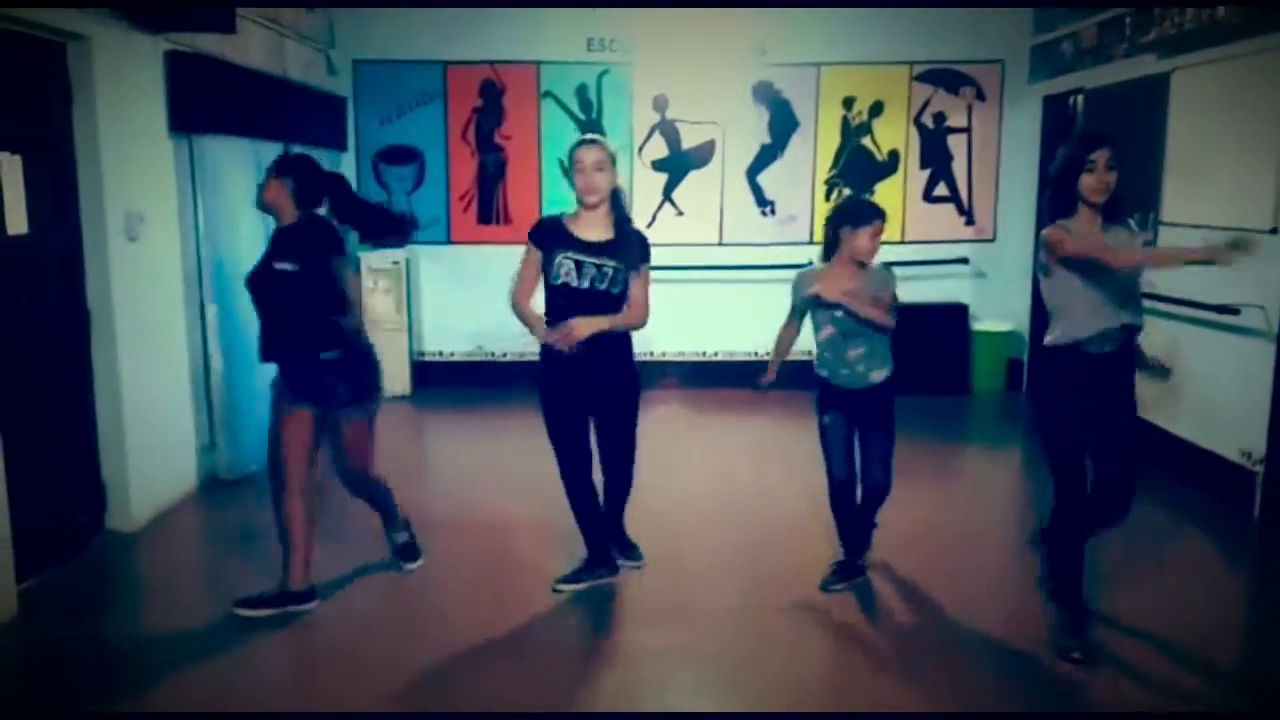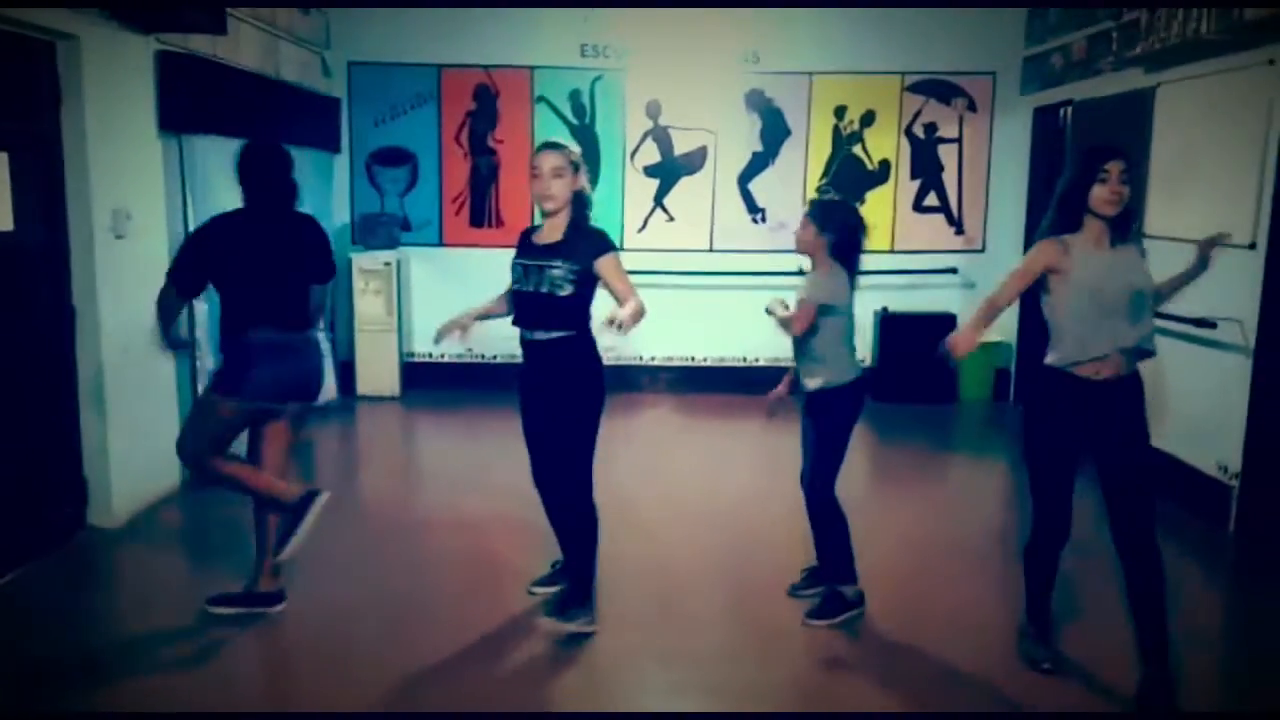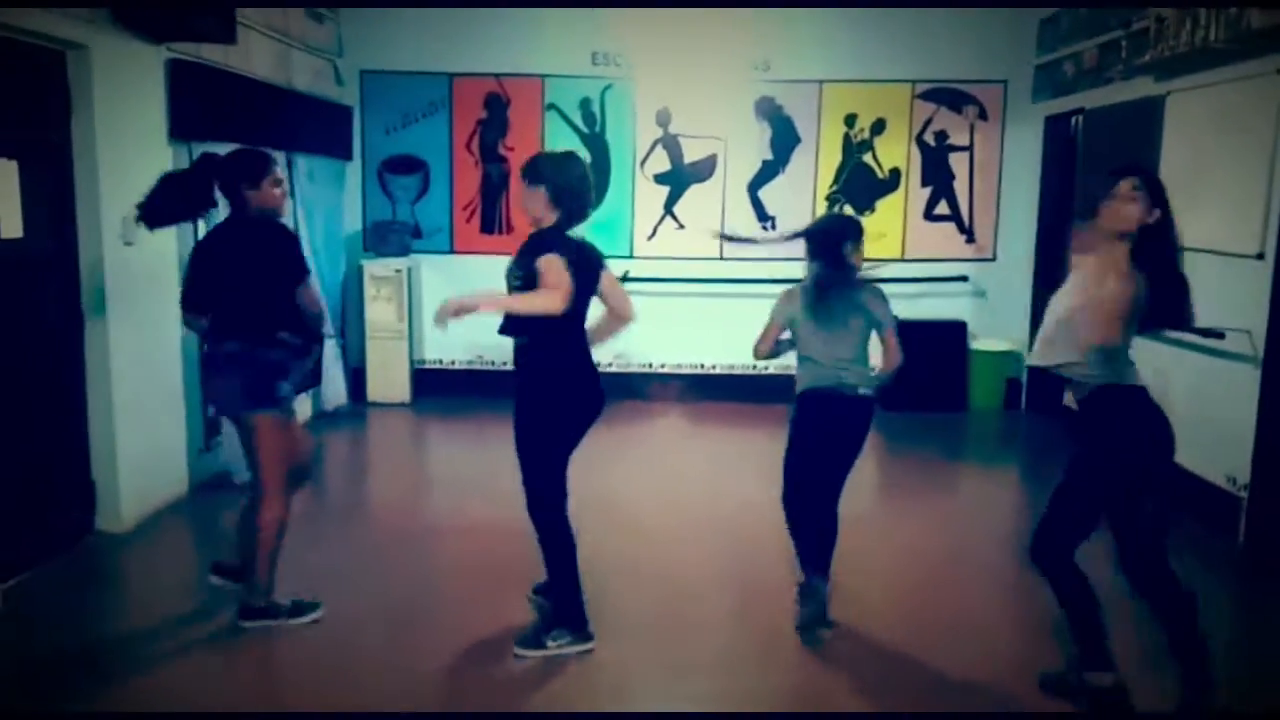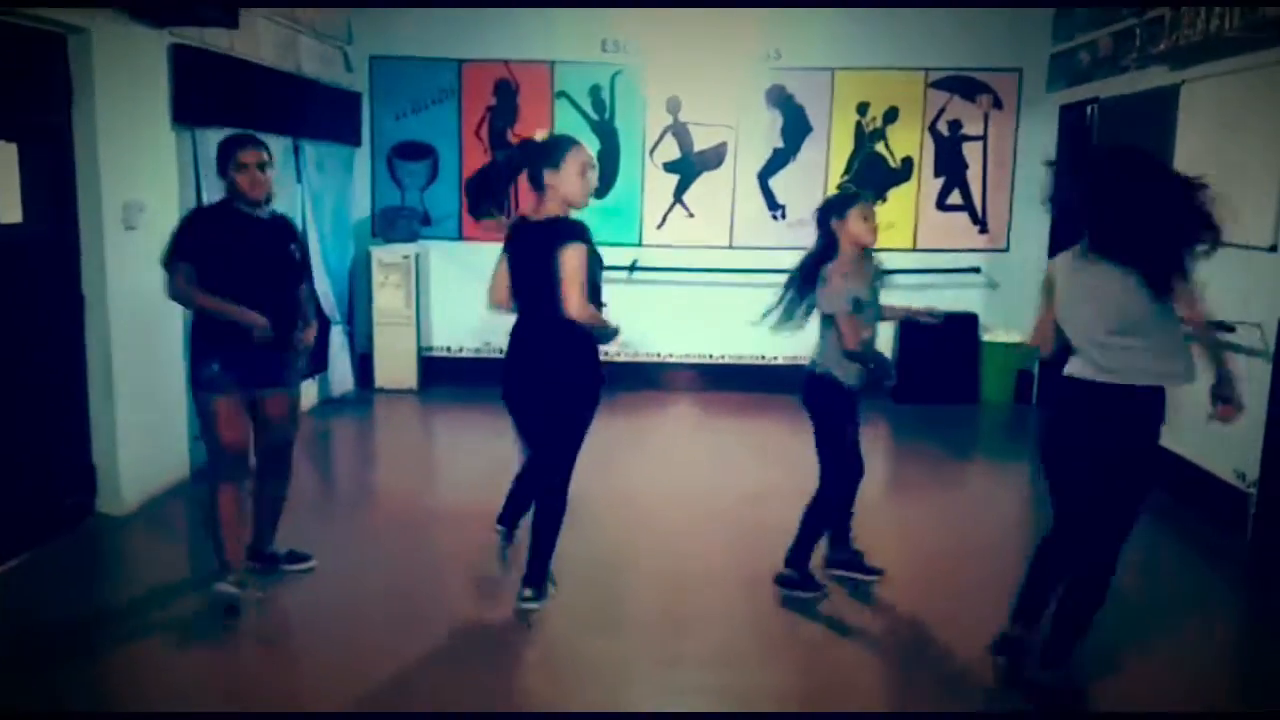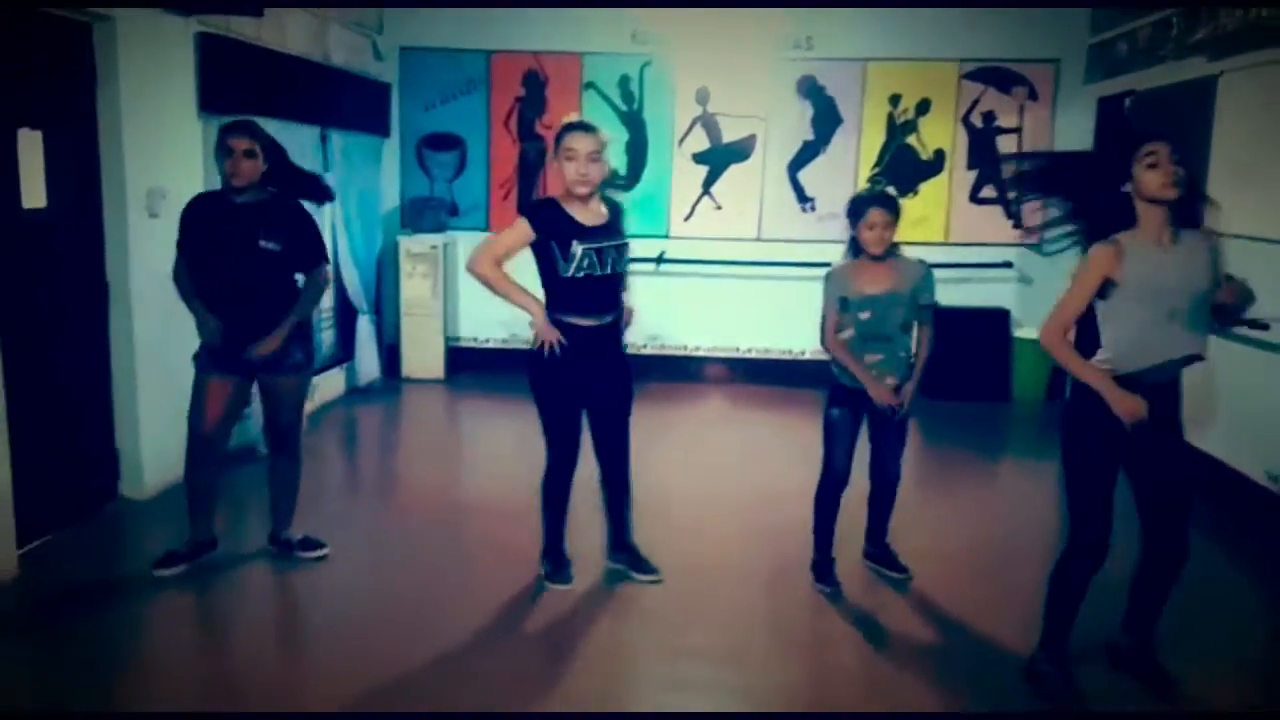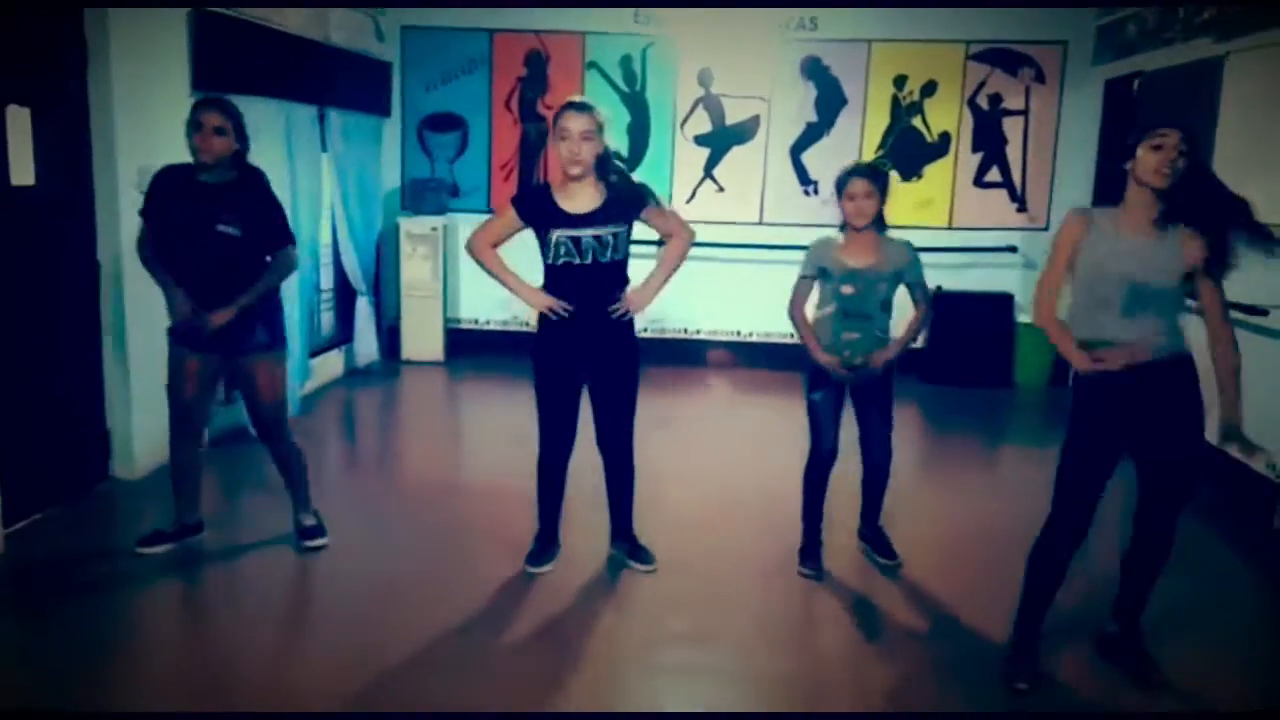
dt=0.3s
person 1, frame 1
left shoulder: (1125, 232)
right shoulder: (1056, 236)
right elbow: (1116, 257)
left wrist: (1135, 353)
right wrist: (1206, 255)
left hip: (1115, 373)
right hip: (1066, 372)
left knee: (1116, 498)
right knee: (1075, 496)
left ankle: (1053, 540)
right ankle: (1068, 612)
person 1, frame 2
left shoulder: (1137, 256)
right shoulder: (1054, 251)
right elbow: (1003, 297)
left wrist: (1197, 267)
right wrist: (972, 329)
left hip: (1122, 401)
right hip: (1059, 398)
left knee: (1137, 537)
right knee: (1051, 525)
left ankle: (1156, 668)
right ankle: (1036, 626)
person 1, frame 3
left shoulder: (1122, 276)
right shoulder: (1089, 266)
left elbow: (1098, 340)
left wrist: (1095, 263)
left hip: (1126, 426)
right hip: (1099, 425)
left knee: (1144, 567)
right knee: (1048, 548)
left ankle: (1196, 675)
right ankle: (1096, 670)
person 1, frame 4
left shoulder: (1061, 266)
right shoulder: (1161, 256)
left elbow: (1043, 344)
right elbow: (1200, 326)
right wrist: (1225, 386)
left hip: (1070, 408)
right hip: (1127, 416)
left knee: (1069, 530)
right knee: (1100, 545)
left ankle: (1020, 633)
right ankle: (1046, 661)
person 1, frame 5
left shoulder: (1203, 245)
right shoulder: (1110, 251)
left elbow: (1232, 299)
right elbow: (1053, 334)
left wrist: (1231, 293)
right wrist: (1110, 393)
left hip: (1160, 411)
right hip: (1102, 407)
left knee: (1170, 544)
right knee: (1090, 541)
left ankle: (1134, 644)
right ankle: (1047, 657)
person 1, frame 6
left shoulder: (1193, 239)
right shoulder: (1083, 226)
left elbow: (1220, 327)
right elbow: (1045, 309)
left wrist: (1230, 411)
right wrist: (1078, 358)
left hip: (1171, 391)
right hip: (1105, 389)
left knee: (1157, 529)
right knee: (1067, 522)
left ankle: (1122, 632)
right ankle: (1023, 640)
person 2, frame 1
left shoulder: (632, 242)
right shoulder: (547, 231)
left elbow: (637, 315)
right elbow: (520, 297)
left wrist: (597, 323)
right wrist: (543, 331)
left hip: (613, 367)
right hip: (559, 366)
left knee: (619, 463)
right knee: (573, 466)
left ankle: (616, 532)
right ankle: (599, 557)
person 2, frame 2
left shoulder: (591, 241)
right shoulder: (527, 239)
left elbow: (634, 302)
left wrist: (624, 315)
right wrist: (473, 316)
left hip: (574, 374)
right hip: (535, 373)
left knee: (571, 482)
right knee: (547, 478)
left ankle: (581, 598)
right ankle: (573, 562)
person 2, frame 3
left shoulder: (544, 242)
right shoulder: (586, 251)
left elbow: (556, 300)
right elbow: (622, 312)
left wrist: (480, 301)
left hip: (548, 385)
right hip: (578, 382)
left knee: (545, 500)
right knee: (544, 489)
left ankle: (571, 623)
right ankle: (562, 583)
person 2, frame 4
left shoulder: (520, 233)
right shoulder: (572, 233)
left elbow: (498, 300)
right elbow: (576, 308)
right wrist: (606, 326)
left hip: (524, 366)
right hip: (566, 369)
left knee: (540, 460)
right knee: (557, 471)
left ankle: (506, 526)
right ankle: (534, 580)
person 2, frame 5
left shoulder: (614, 212)
right shoulder: (543, 215)
right elbow: (480, 262)
left wrist: (622, 298)
right wrist: (536, 310)
left hip: (608, 348)
right hip: (561, 351)
left knee: (616, 454)
right knee: (563, 457)
left ankle: (620, 545)
right ankle: (553, 553)
person 2, frame 6
left shoulder: (627, 195)
right shoulder: (534, 201)
left elbow: (681, 234)
right elbow: (478, 243)
left wrist: (649, 289)
right wrist: (524, 290)
left hip: (612, 330)
right hip: (559, 330)
left knee: (617, 441)
right knee: (556, 442)
left ankle: (623, 535)
right ankle: (547, 537)
person 3, frame 1
left shoulder: (315, 232)
right shoulder: (283, 237)
left elbow: (343, 271)
left wrist: (352, 316)
left hip: (340, 368)
right hip: (295, 373)
left knee: (356, 474)
right knee: (286, 476)
left ankle: (398, 532)
right ankle: (296, 585)
person 3, frame 2
left shoulder: (216, 233)
right shoulder: (309, 230)
left elbow: (171, 300)
left wrist: (169, 335)
left hip: (252, 360)
right hip: (301, 359)
left knee: (196, 453)
right knee: (266, 469)
left ankle: (296, 499)
right ankle: (264, 585)
person 3, frame 3
left shoulder: (209, 246)
right shoulder: (273, 236)
left elbow: (194, 318)
right elbow: (310, 306)
right wrist: (311, 342)
left hip: (224, 369)
right hip: (261, 372)
left knee: (296, 463)
right knee: (273, 485)
left ankle: (244, 564)
right ankle: (259, 601)
person 3, frame 4
left shoulder: (284, 228)
right shoulder: (207, 223)
left elbow: (301, 288)
right elbow: (180, 287)
left wrist: (309, 324)
right wrist: (245, 316)
left hip: (277, 358)
right hip: (221, 358)
left knee: (276, 456)
right knee: (230, 463)
left ankle: (262, 547)
right ankle: (231, 572)
person 3, frame 5
left shoulder: (289, 213)
right shoulder: (201, 210)
left elbow: (318, 279)
right elbow: (182, 270)
left wrist: (279, 334)
right wrist: (202, 315)
left hip: (283, 344)
right hip: (223, 344)
left knee: (284, 440)
right knee: (203, 444)
left ankle: (282, 532)
right ankle: (199, 538)
person 3, frame 6
left shoulder: (252, 193)
right shoulder: (168, 183)
left elbow: (284, 260)
right elbow: (147, 243)
left wrist: (233, 308)
right wrist: (171, 290)
left hip: (251, 322)
right hip: (193, 323)
left knee: (272, 426)
right knee: (184, 424)
left ankle: (305, 513)
right ankle: (188, 521)
person 4, frame 1
left shoulder: (879, 276)
right shoulder: (809, 279)
left elbow: (889, 321)
right elbow: (792, 326)
left wrist: (841, 298)
right wrist: (774, 368)
left hip: (876, 391)
right hip: (833, 392)
left knee: (878, 479)
right knee: (840, 478)
left ankle: (863, 527)
right ankle: (852, 557)
person 4, frame 2
left shoulder: (824, 277)
right shoulder: (832, 277)
left elbow: (797, 328)
left wrist: (778, 309)
right wrist: (788, 382)
left hip: (837, 395)
right hip: (822, 394)
left knee: (818, 487)
right knee: (813, 483)
left ankle: (847, 589)
right ankle: (827, 569)
person 4, frame 3
left shoulder: (794, 298)
right shoulder: (870, 296)
left elbow: (764, 351)
right elbow: (894, 358)
left hip: (814, 405)
right hip: (857, 408)
left knee: (797, 495)
right knee: (825, 498)
left ankle: (814, 579)
right ankle: (816, 581)
person 4, frame 4
left shoulder: (865, 269)
right shoulder: (833, 278)
right elbow: (851, 343)
left wrist: (910, 313)
right wrist: (882, 362)
left hip: (842, 389)
right hip: (829, 391)
left knee: (849, 472)
right knee: (836, 480)
left ankle: (839, 552)
right ankle: (792, 570)
person 4, frame 5
left shoulder: (916, 273)
right shoulder: (838, 277)
left elbow: (924, 329)
right elbow: (829, 339)
left wrist: (912, 385)
right wrist: (869, 382)
left hip: (894, 391)
right hip: (848, 388)
left knee: (887, 475)
right knee: (835, 473)
left ankle: (876, 547)
right ankle: (821, 558)
person 4, frame 6
left shoulder: (900, 253)
right shoulder: (823, 250)
left elbow: (924, 309)
right elbow: (796, 305)
left wrist: (893, 350)
right wrist: (816, 351)
left hip: (872, 368)
right hip: (827, 367)
left knee: (878, 455)
right knee: (823, 453)
left ankle: (870, 530)
right ankle: (810, 543)
